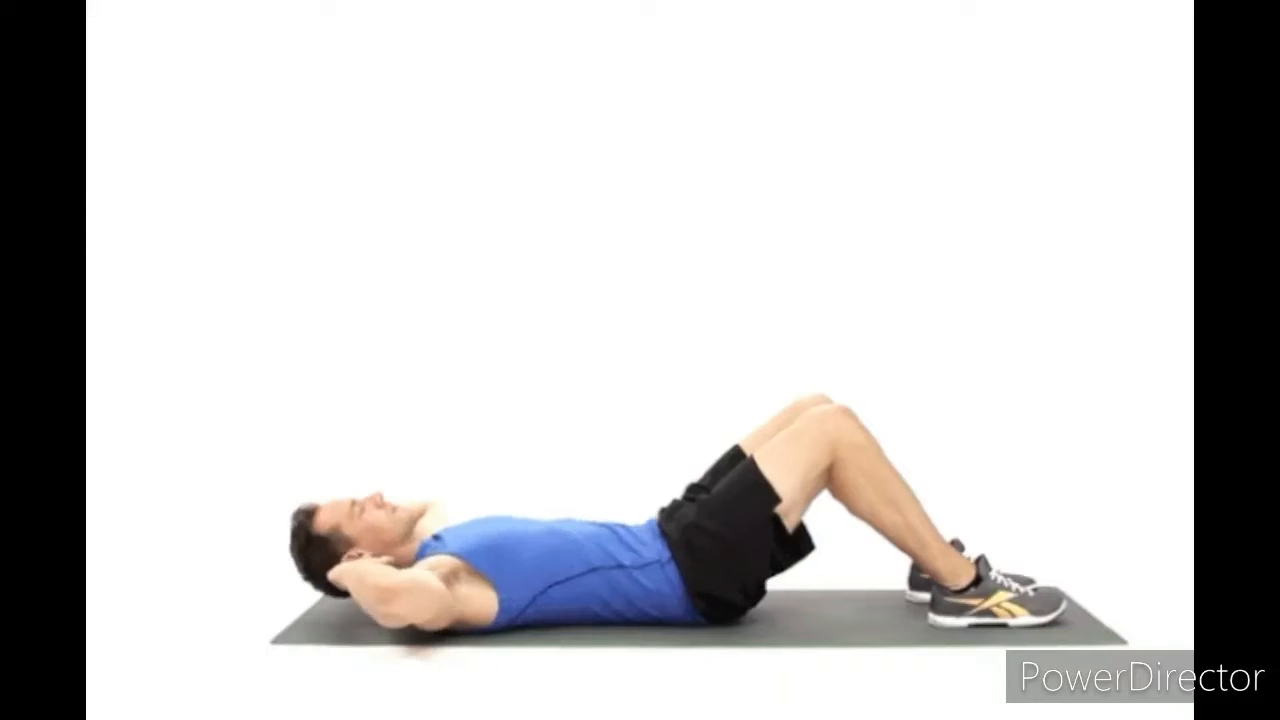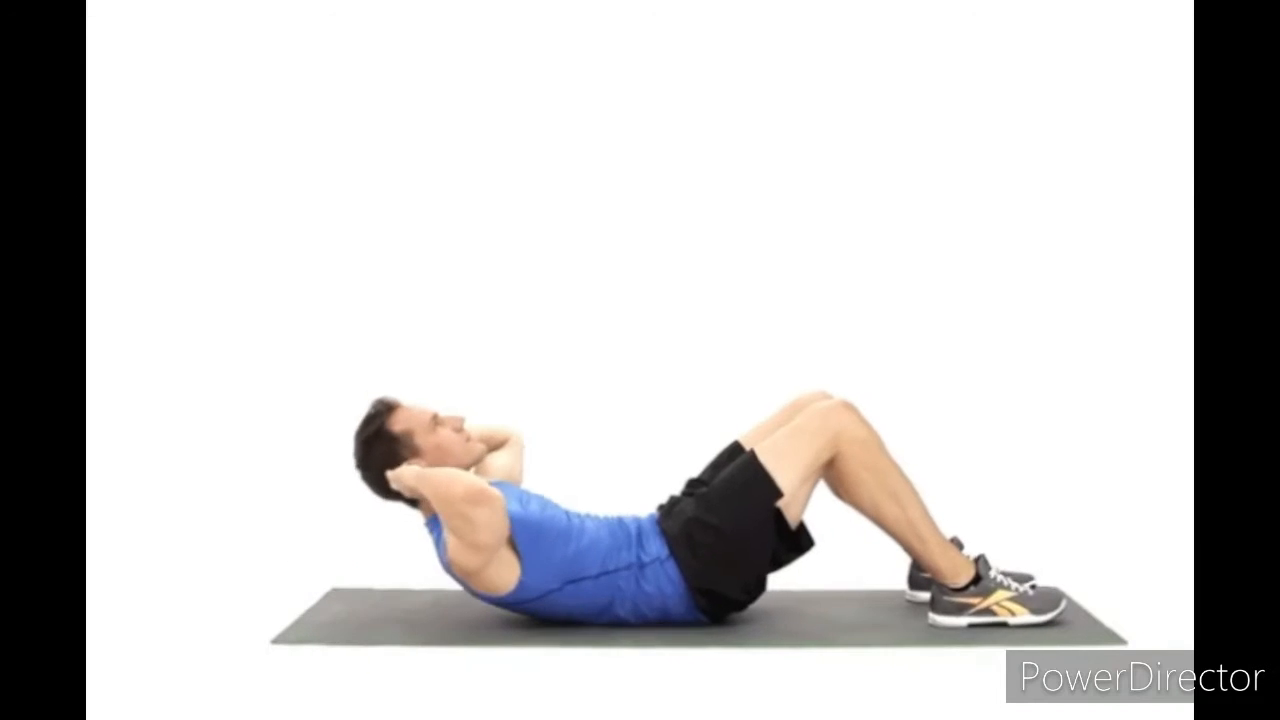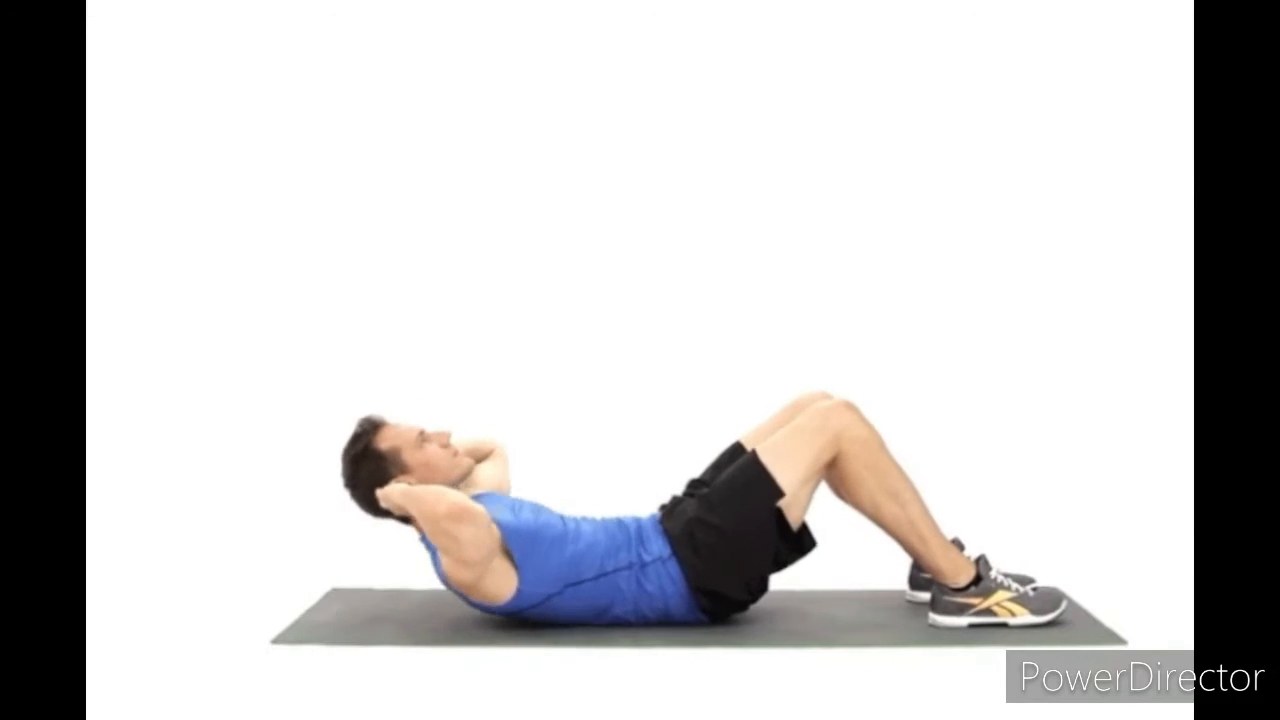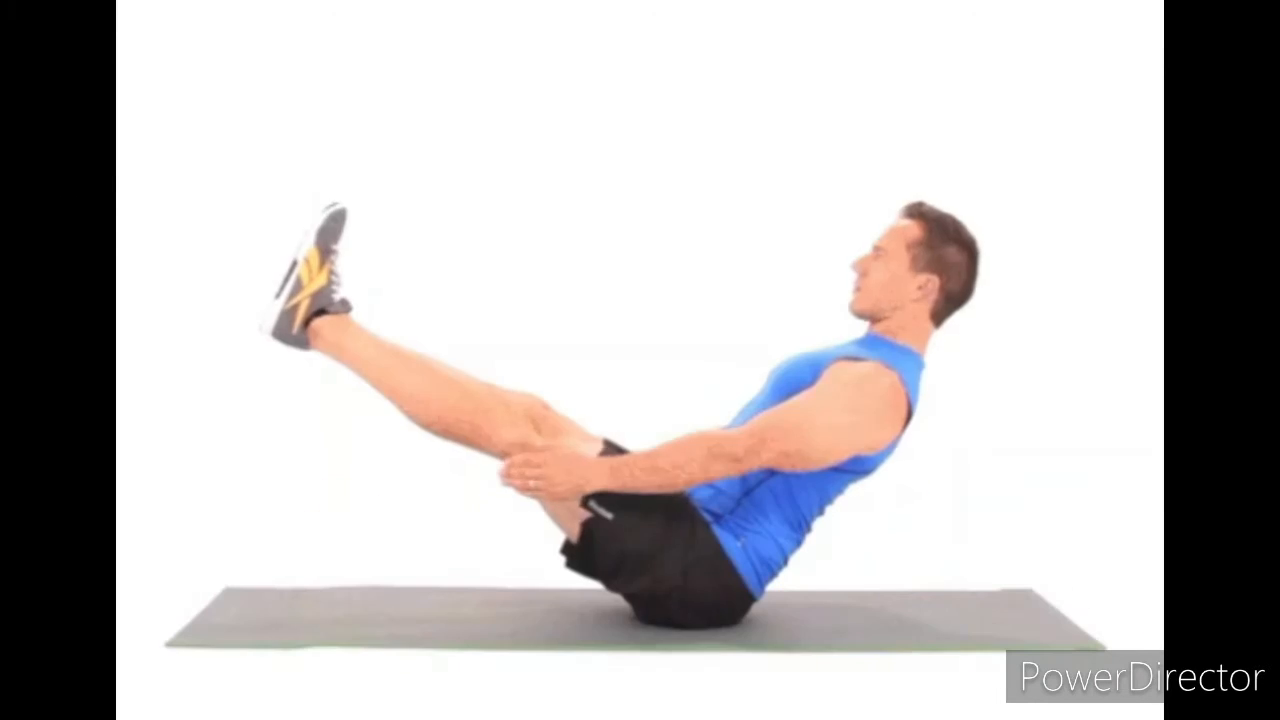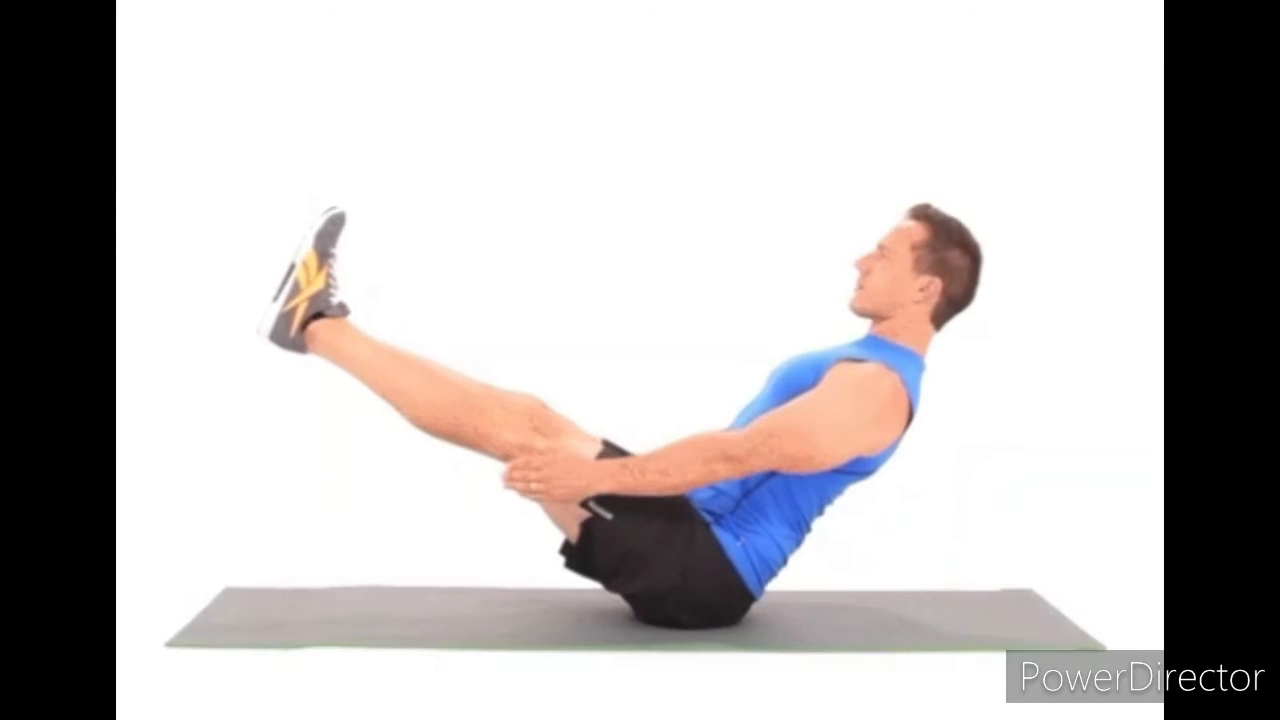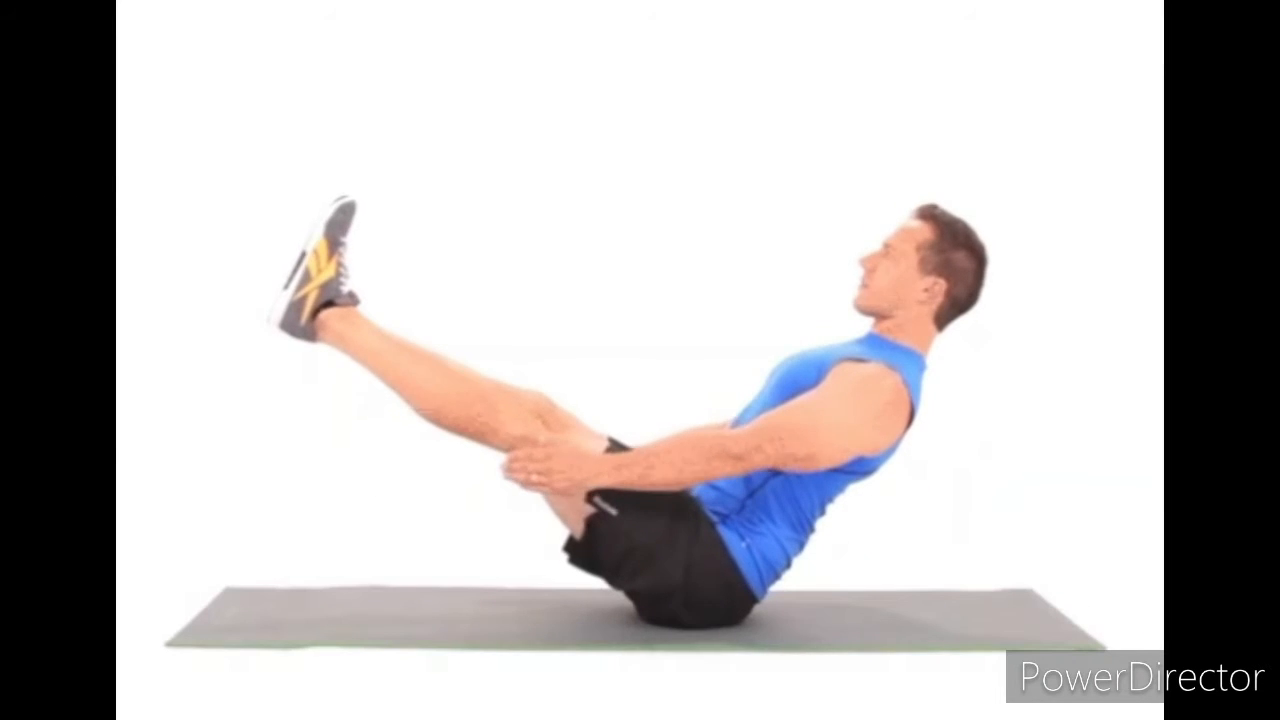
dt=0.5s
person 1, frame 1
left shoulder: (438, 551)
right shoulder: (436, 587)
left elbow: (425, 510)
right elbow: (400, 599)
left wrist: (386, 516)
right wrist: (356, 570)
left hip: (669, 542)
right hip: (693, 577)
left knee: (819, 410)
right knee: (832, 429)
left ankle: (940, 566)
right ankle: (965, 588)
person 1, frame 2
left shoulder: (476, 505)
right shoulder: (471, 548)
left elbow: (509, 438)
right elbow: (470, 493)
left wrist: (453, 443)
right wrist: (417, 478)
left hip: (674, 535)
right hip: (695, 573)
left knee: (820, 406)
right knee: (834, 423)
left ankle: (939, 565)
right ankle: (964, 586)
person 1, frame 3
left shoulder: (472, 512)
right shoulder: (467, 562)
left elbow: (495, 450)
right elbow: (455, 516)
left wrist: (442, 463)
right wrist: (407, 496)
left hip: (677, 537)
right hip: (697, 573)
left knee: (820, 408)
right knee: (837, 422)
left ankle: (940, 567)
right ankle: (966, 586)
person 1, frame 4
left shoulder: (871, 384)
right shoulder: (866, 363)
left elbow: (731, 454)
left wrist: (590, 476)
left hip: (701, 567)
right hip: (696, 551)
left knee: (525, 423)
left ankle: (322, 322)
person 1, frame 5
left shoulder: (877, 388)
right shoulder: (862, 365)
left elbow: (738, 455)
left wrist: (595, 478)
right wrist: (599, 473)
left hip: (701, 569)
right hip: (697, 542)
left knee: (520, 428)
right knee: (529, 420)
left ankle: (319, 326)
right ankle: (323, 326)
person 1, frame 6
left shoulder: (878, 387)
right shoulder: (863, 363)
left elbow: (737, 452)
left wrist: (595, 471)
right wrist: (602, 465)
left hip: (705, 571)
right hip: (704, 542)
left knee: (528, 421)
right knee: (535, 417)
left ankle: (329, 315)
right ankle: (334, 316)
